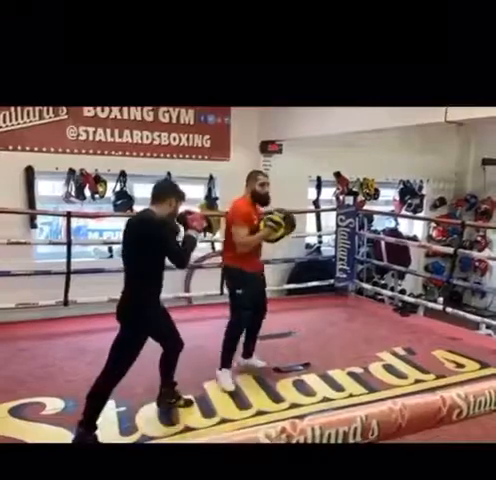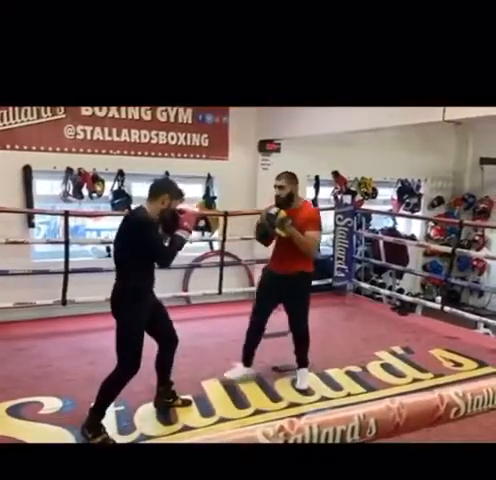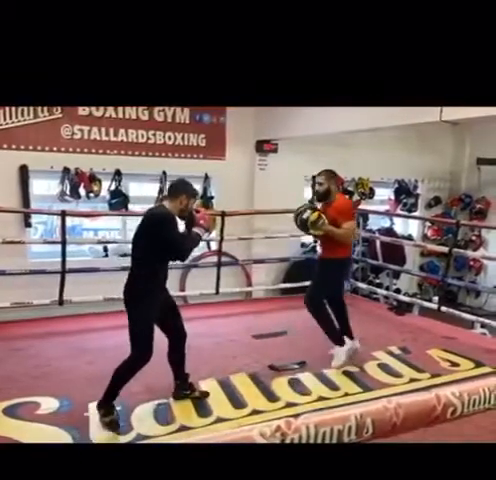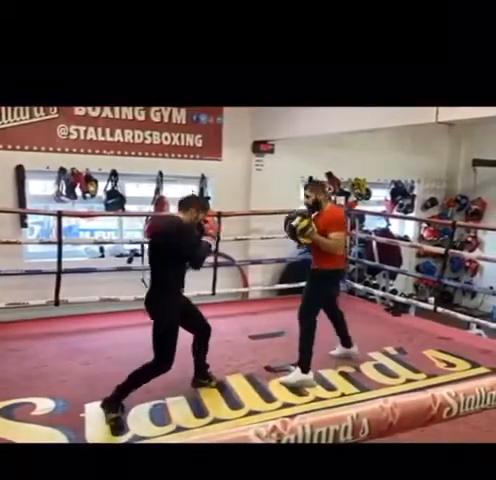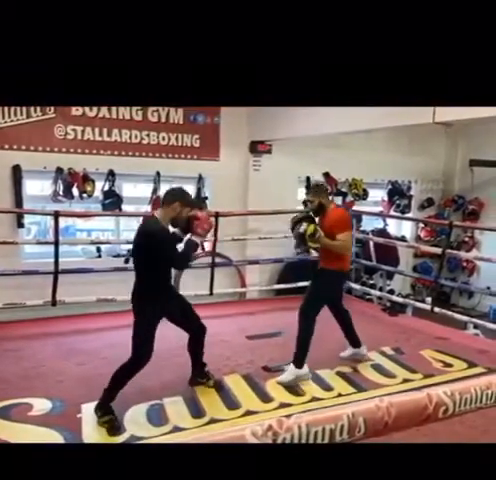
dt=0.7s
person 1, frame 1
left shoulder: (140, 221)
right shoulder: (156, 224)
right elbow: (181, 260)
left wrist: (178, 227)
right wrist: (193, 231)
left hip: (148, 302)
right hip: (138, 307)
left knee: (174, 344)
right knee: (114, 370)
left ankle: (167, 394)
right ankle: (85, 432)
person 1, frame 2
left shoulder: (146, 219)
right shoulder: (139, 221)
left elbow: (156, 249)
right elbow: (164, 258)
left wrist: (174, 226)
right wrist: (183, 230)
left hip: (144, 296)
right hip: (129, 301)
left knee: (169, 341)
right knee: (128, 366)
left ankle: (164, 395)
right ankle: (92, 424)
person 1, frame 3
left shoulder: (162, 216)
right shoulder: (161, 217)
left elbow: (175, 247)
right elbow: (182, 252)
left wrist: (192, 226)
right wrist: (199, 229)
left hip: (156, 290)
right hip: (140, 294)
left knee: (178, 336)
right knee: (141, 354)
left ankle: (182, 386)
right ankle: (106, 404)
person 1, frame 4
left shoulder: (165, 225)
right shoulder: (183, 228)
right elbow: (197, 261)
left wrist: (199, 234)
right wrist: (207, 238)
left hip: (170, 297)
right hip: (163, 301)
left knee: (203, 329)
right knee: (162, 361)
left ankle: (201, 375)
right ankle: (114, 402)
person 1, frame 5
left shoulder: (159, 225)
right shoulder: (152, 230)
left elbow: (172, 241)
right elbow: (179, 262)
left wrist: (189, 227)
right wrist: (197, 236)
left hip: (166, 293)
right hip: (147, 300)
left knee: (198, 329)
right knee: (140, 357)
left ankle: (199, 374)
right ankle: (104, 405)
person 2, frame 1
left shoulder: (255, 208)
right shoulder: (241, 208)
right elbow: (242, 245)
left wrist: (268, 229)
right wrist: (266, 231)
left hip: (253, 269)
right hip: (238, 271)
left knee: (259, 312)
right knee: (240, 319)
left ankle: (247, 356)
right ankle: (224, 368)
person 2, frame 2
left shoulder: (310, 212)
right shoulder: (275, 210)
left elbow: (311, 249)
right elbow: (267, 239)
left wrist: (290, 230)
right wrist: (262, 232)
left hip: (299, 275)
right hip: (274, 271)
left knee: (298, 322)
right knee: (257, 318)
left ankle: (302, 368)
right ankle: (245, 365)
person 2, frame 3
left shoulder: (342, 204)
right shoulder: (327, 204)
left elbow: (350, 236)
left wrist: (326, 228)
right wrist: (316, 227)
left hip: (336, 261)
right hip: (329, 258)
left knee: (312, 300)
right knee: (334, 300)
left ankle: (341, 344)
right ankle: (349, 341)
person 2, frame 4
left shoulder: (334, 215)
right shoulder: (320, 214)
left elbow: (337, 248)
left wrist: (313, 235)
right wrist: (306, 237)
left hip: (327, 272)
right hip: (324, 270)
left knee: (306, 315)
right knee: (331, 307)
left ankle: (304, 371)
right ankle: (348, 346)
person 2, frame 5
left shoulder: (339, 216)
right shoulder: (324, 215)
left elbow: (346, 248)
left wrist: (321, 240)
right wrist: (311, 237)
left hip: (333, 272)
right hip: (329, 270)
left knee: (307, 312)
right knee: (337, 308)
left ankle: (298, 367)
right ankle: (357, 348)
